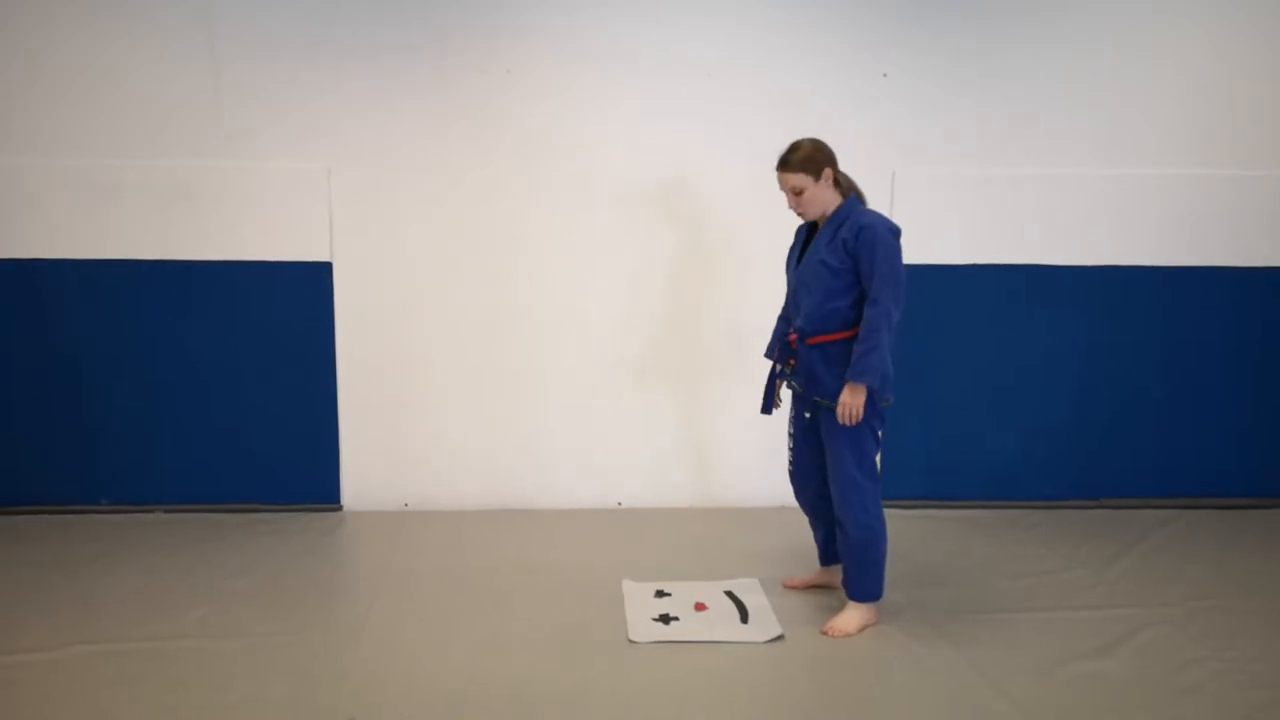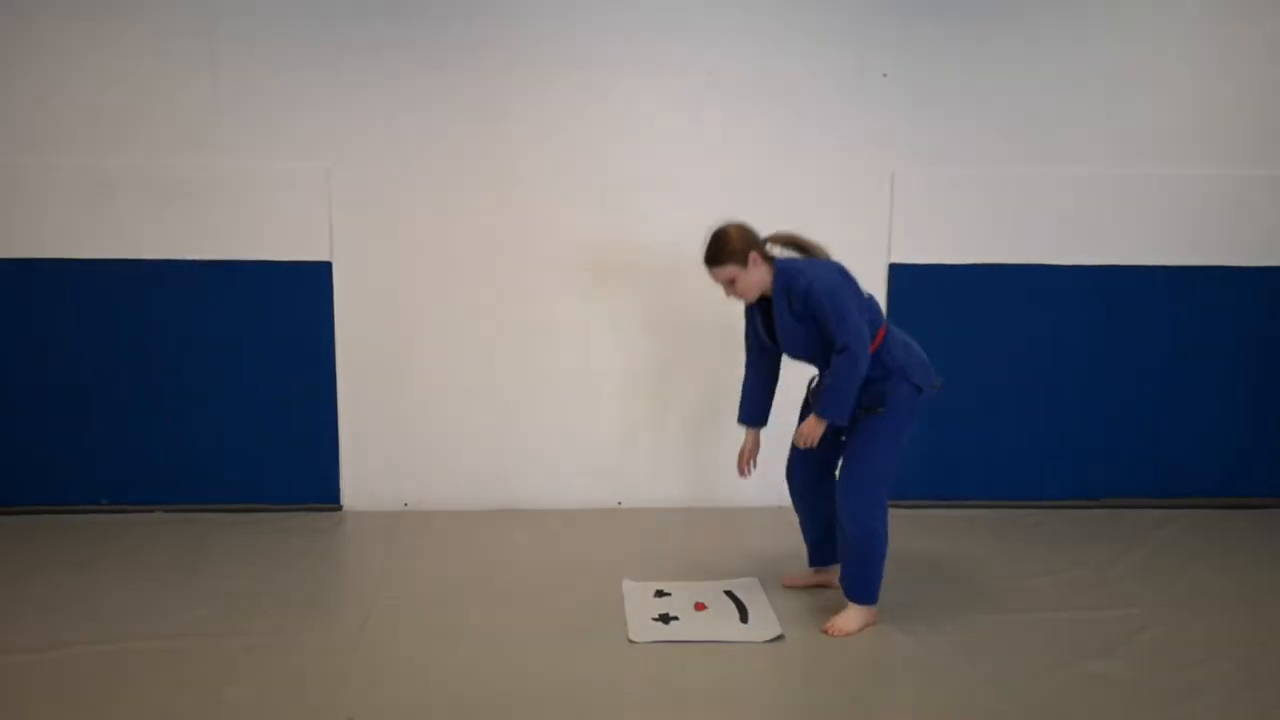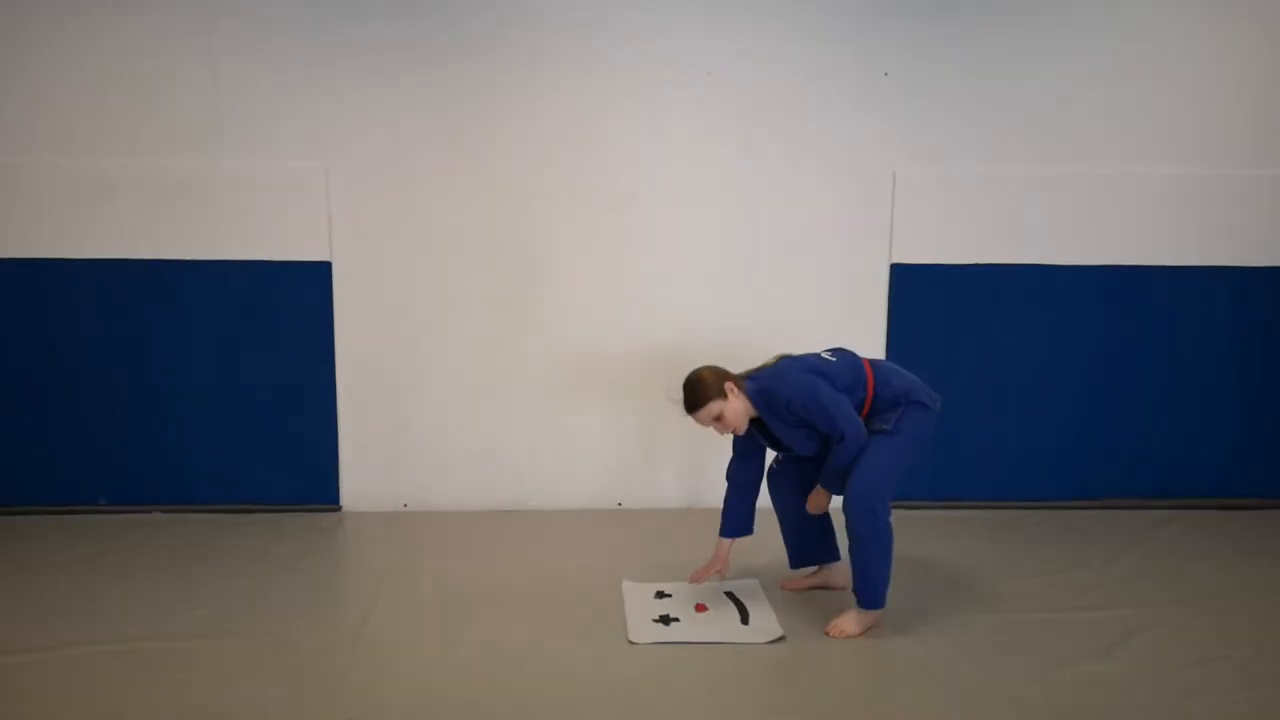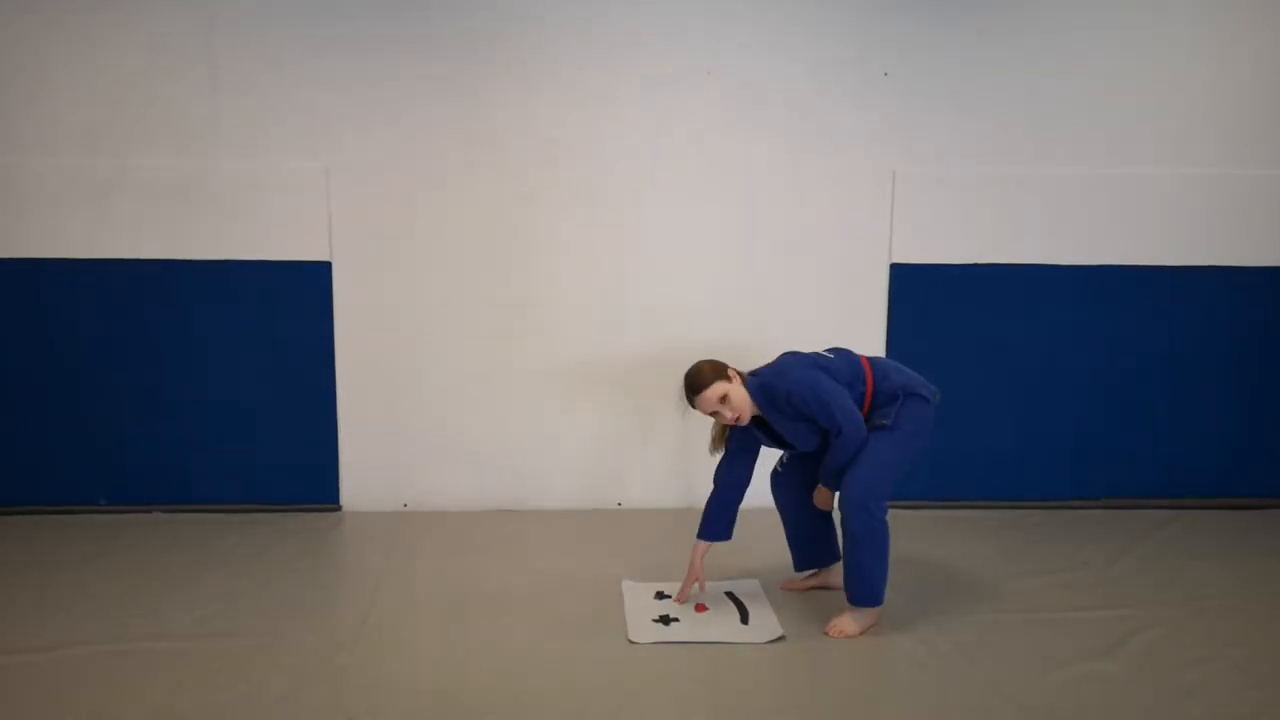
dt=0.3s
person 1, frame 1
left shoulder: (871, 230)
right shoulder: (810, 233)
left elbow: (882, 311)
left wrist: (858, 384)
right wrist: (780, 364)
left hip: (852, 376)
right hip: (810, 376)
left knee: (851, 487)
right knee: (808, 478)
left ankle: (864, 602)
right ankle: (834, 567)
person 1, frame 2
left shoulder: (815, 282)
right shoulder: (761, 302)
left elbow: (852, 352)
right elbow: (761, 367)
left wrist: (820, 417)
right wrist: (752, 433)
left hip: (892, 380)
right hip: (839, 391)
left knee: (858, 488)
right knee: (803, 470)
left ankle: (863, 602)
right ankle: (827, 566)
person 1, frame 3
left shoulder: (789, 387)
right shoulder: (749, 420)
left elbow: (851, 434)
right elbow: (742, 483)
left wrist: (825, 488)
right wrist: (721, 552)
left hip: (905, 408)
right hip: (861, 413)
left knee: (862, 497)
right knee: (787, 476)
left ankle: (869, 608)
right ankle: (828, 568)
person 1, frame 4
left shoulder: (789, 382)
right shoulder: (746, 423)
left elbow: (850, 429)
right elbow: (729, 484)
left wrist: (827, 484)
right wrist: (697, 559)
left hip: (902, 405)
right hip: (862, 410)
left knee: (858, 495)
right knee: (790, 479)
left ankle: (867, 607)
right ankle: (829, 569)
